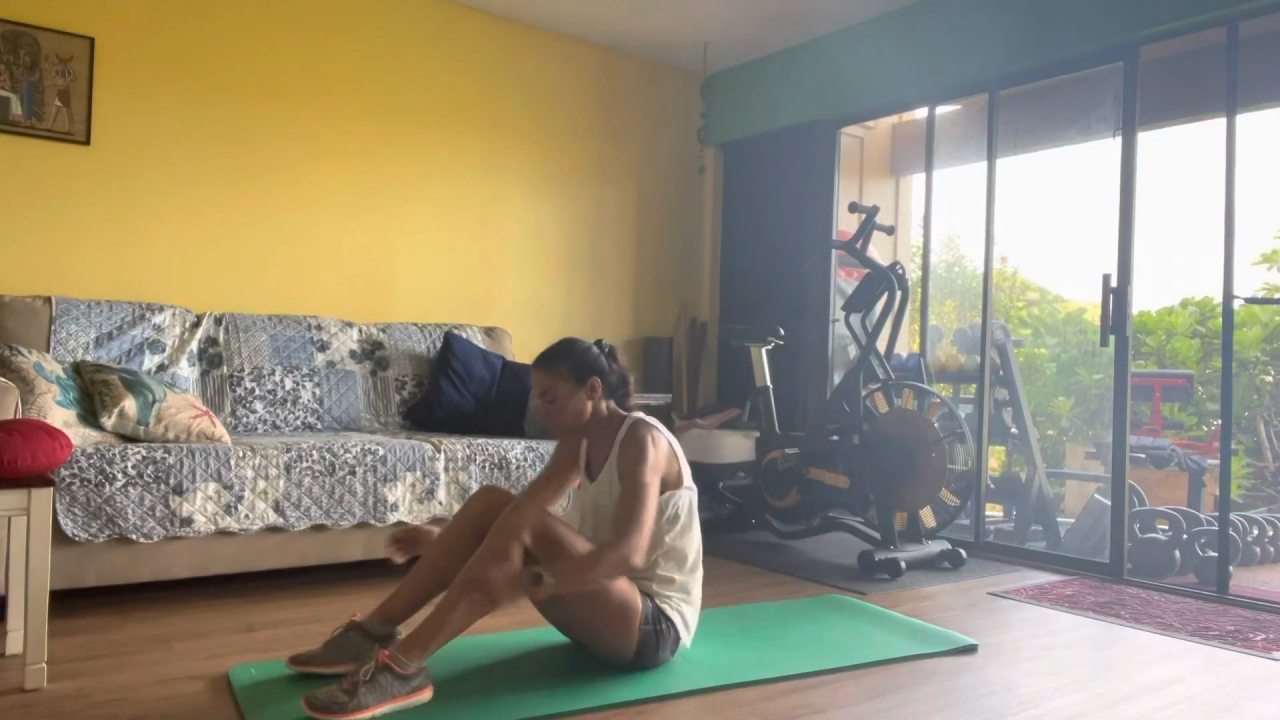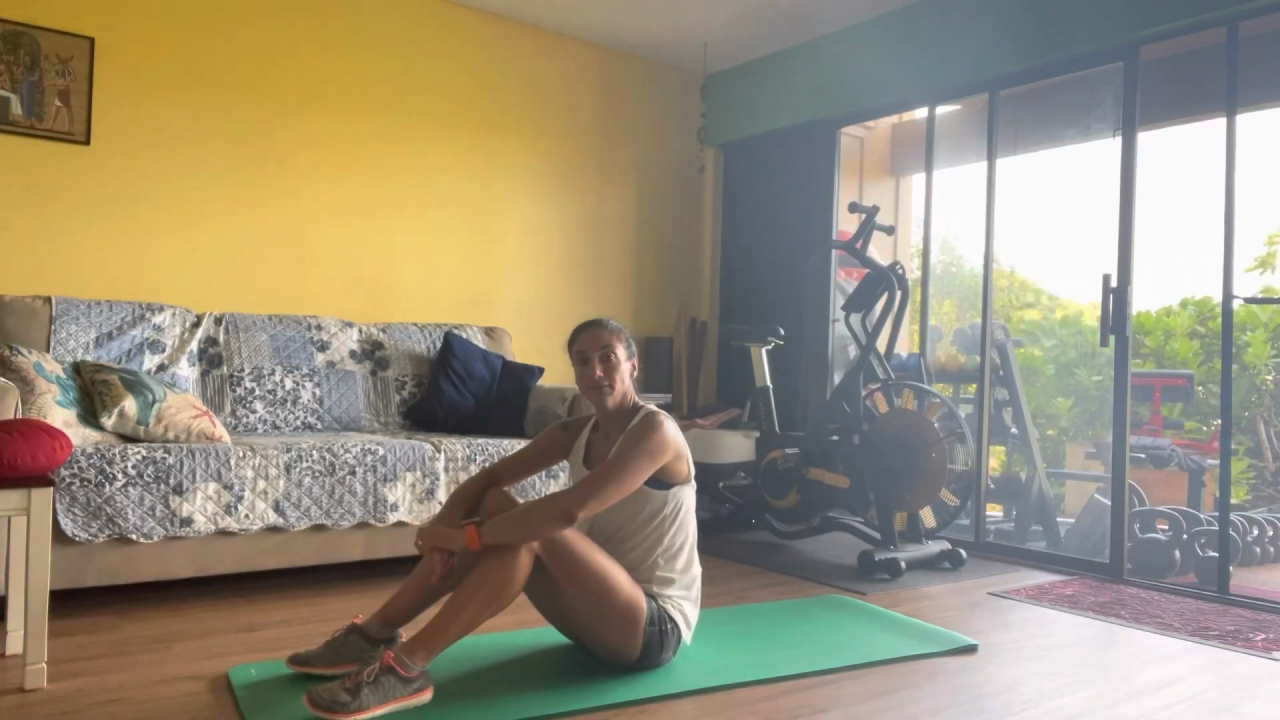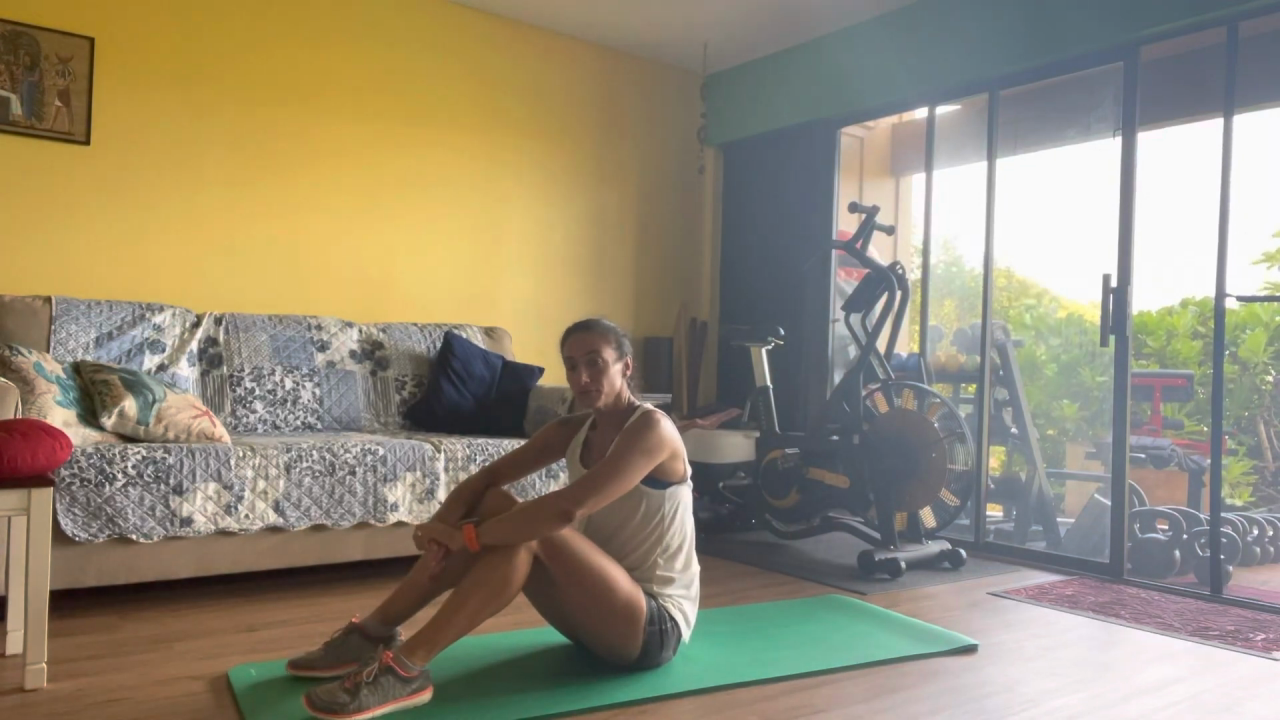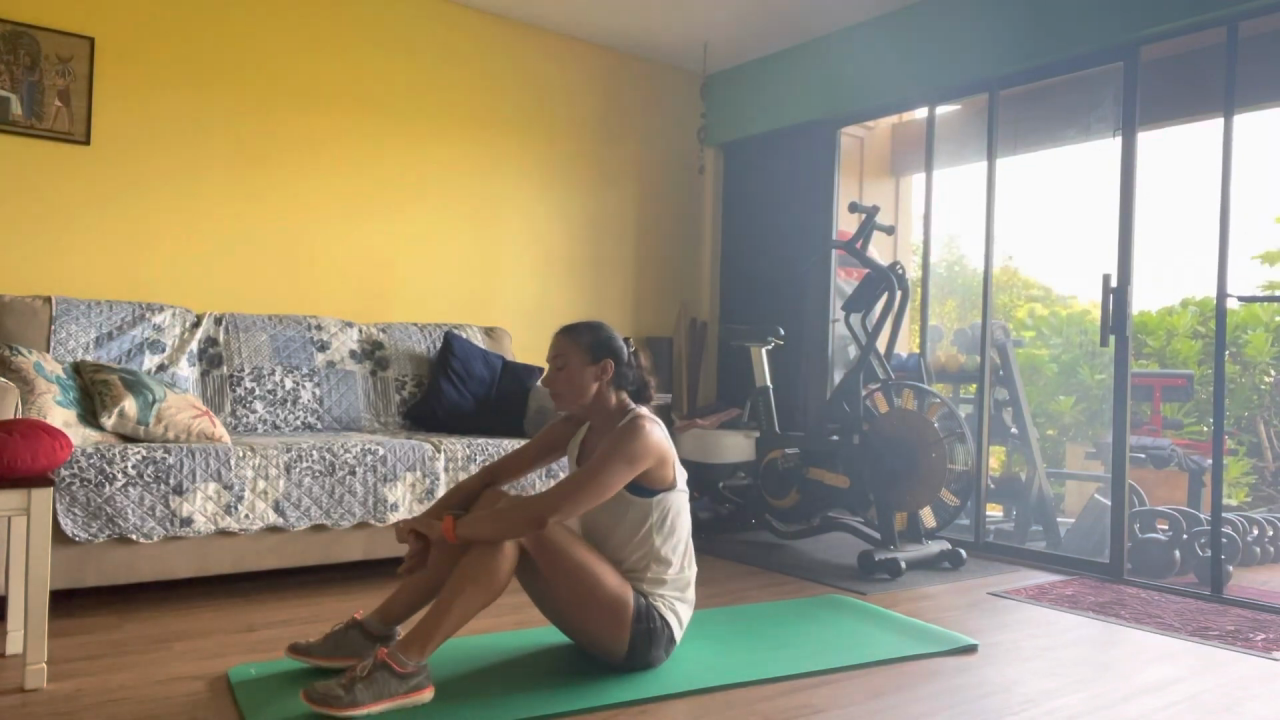
dt=1s
person 1, frame 1
left shoulder: (642, 441)
right shoulder: (579, 441)
left elbow: (628, 555)
right elbow: (534, 501)
left wrist: (528, 582)
right wrist: (441, 536)
left hip: (653, 625)
right hip: (604, 613)
left knee: (525, 523)
right knee: (492, 502)
left ankle: (403, 668)
right ankle: (374, 632)
person 1, frame 2
left shoulder: (656, 429)
right shoulder: (576, 433)
left elbow: (571, 510)
right elbow: (485, 479)
left wrist: (466, 535)
right wrist: (446, 525)
left hip: (655, 625)
right hip: (599, 609)
left knee: (532, 529)
right knee: (491, 505)
left ankle: (407, 668)
right ankle: (374, 634)
person 1, frame 3
left shoulder: (651, 428)
right shoulder: (574, 431)
left elbow: (568, 509)
right elbow: (484, 478)
left wrist: (466, 536)
right wrist: (441, 527)
left hip: (654, 625)
right hip: (597, 608)
left knee: (530, 530)
right knee: (491, 505)
left ankle: (406, 668)
right ankle: (373, 632)
person 1, frame 4
left shoulder: (640, 434)
right shoulder: (577, 427)
left elbow: (543, 514)
right elbow: (490, 476)
left wrist: (446, 529)
right wrist: (425, 524)
left hip: (648, 624)
right hip: (599, 602)
left knee: (519, 519)
right knee: (490, 504)
left ankle: (402, 666)
right ankle: (374, 631)
